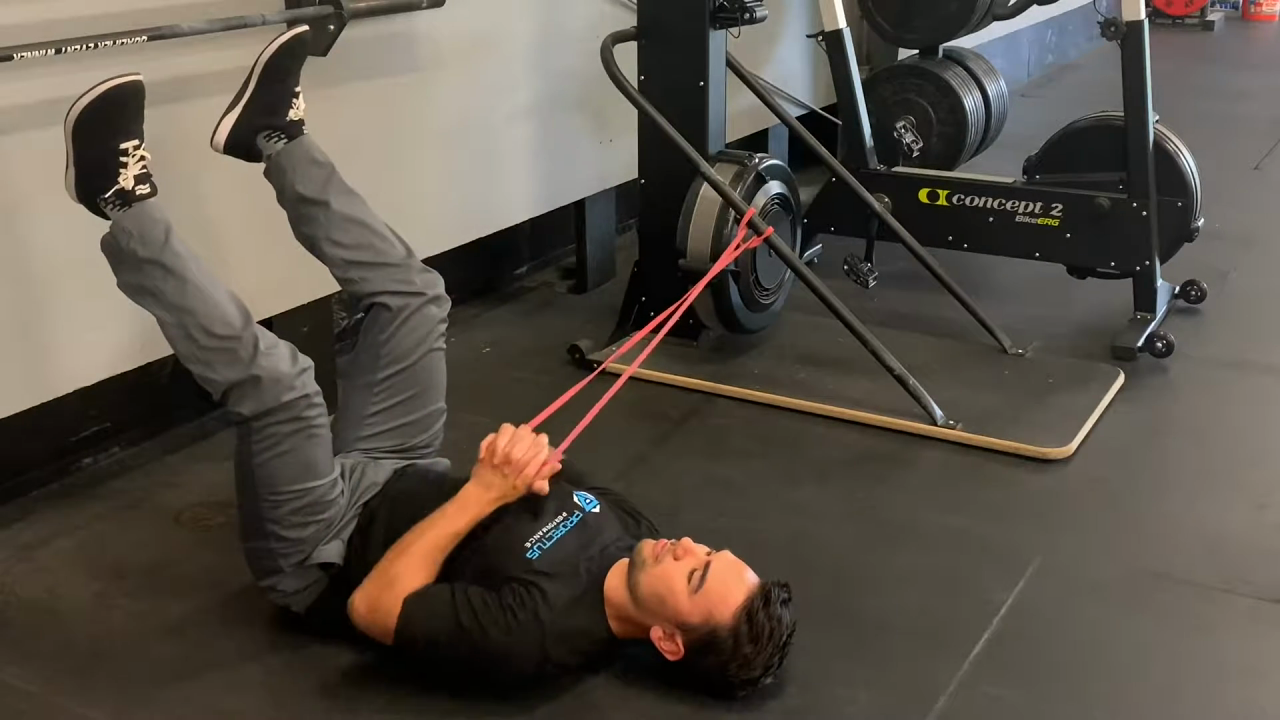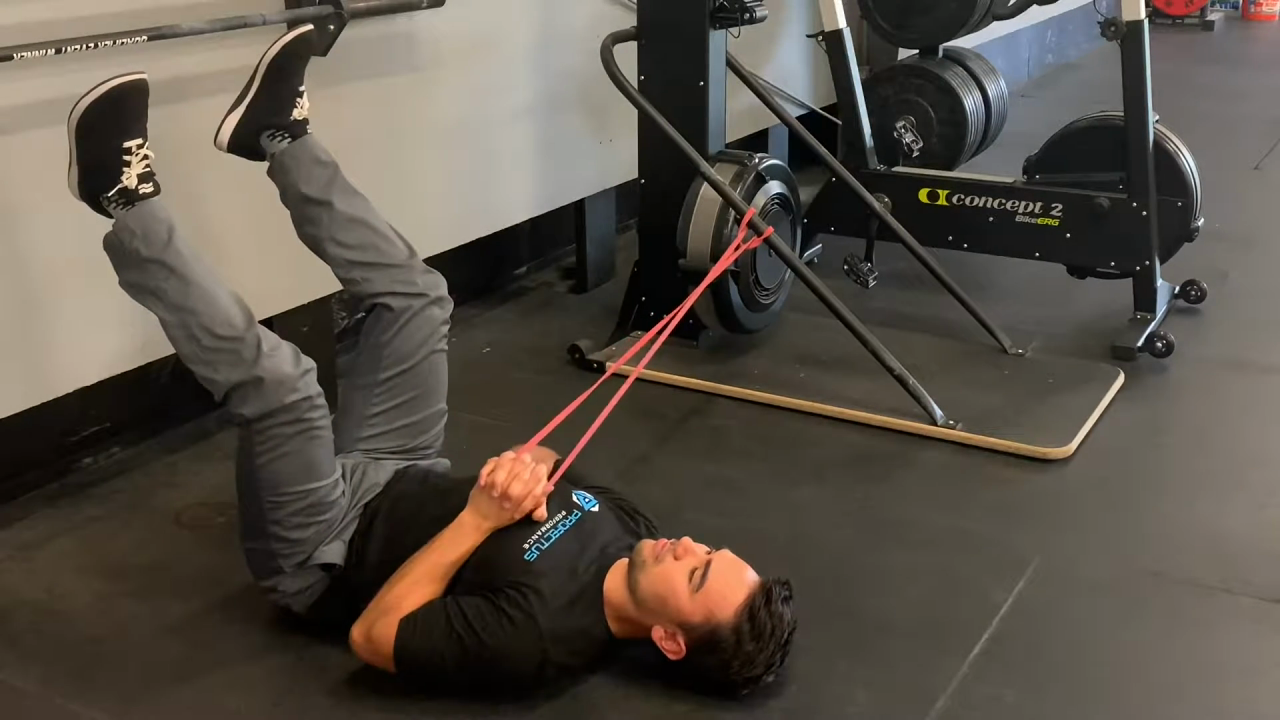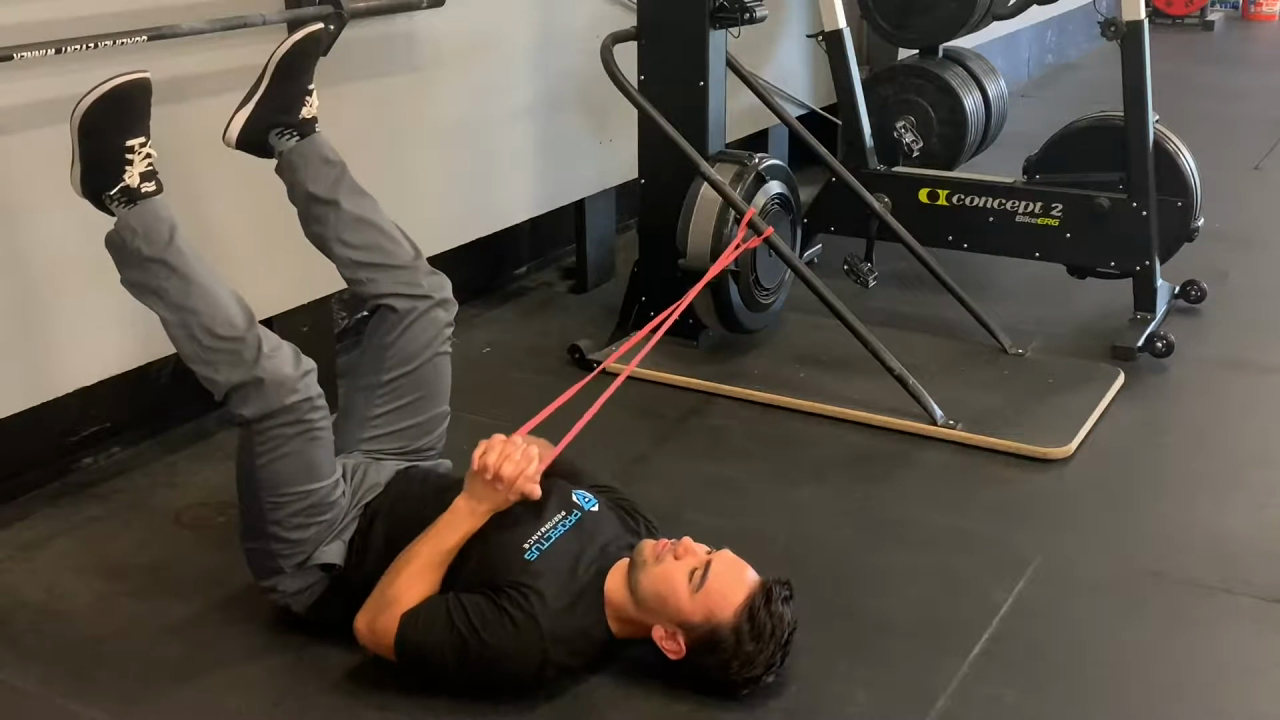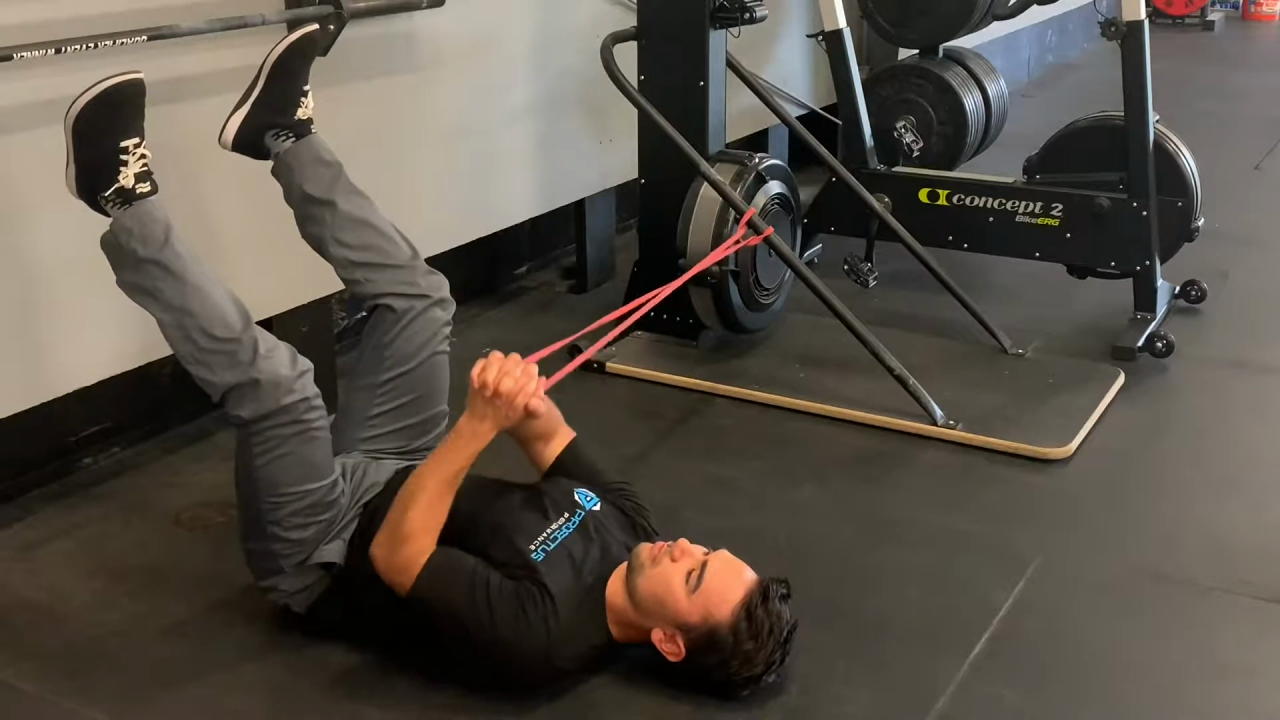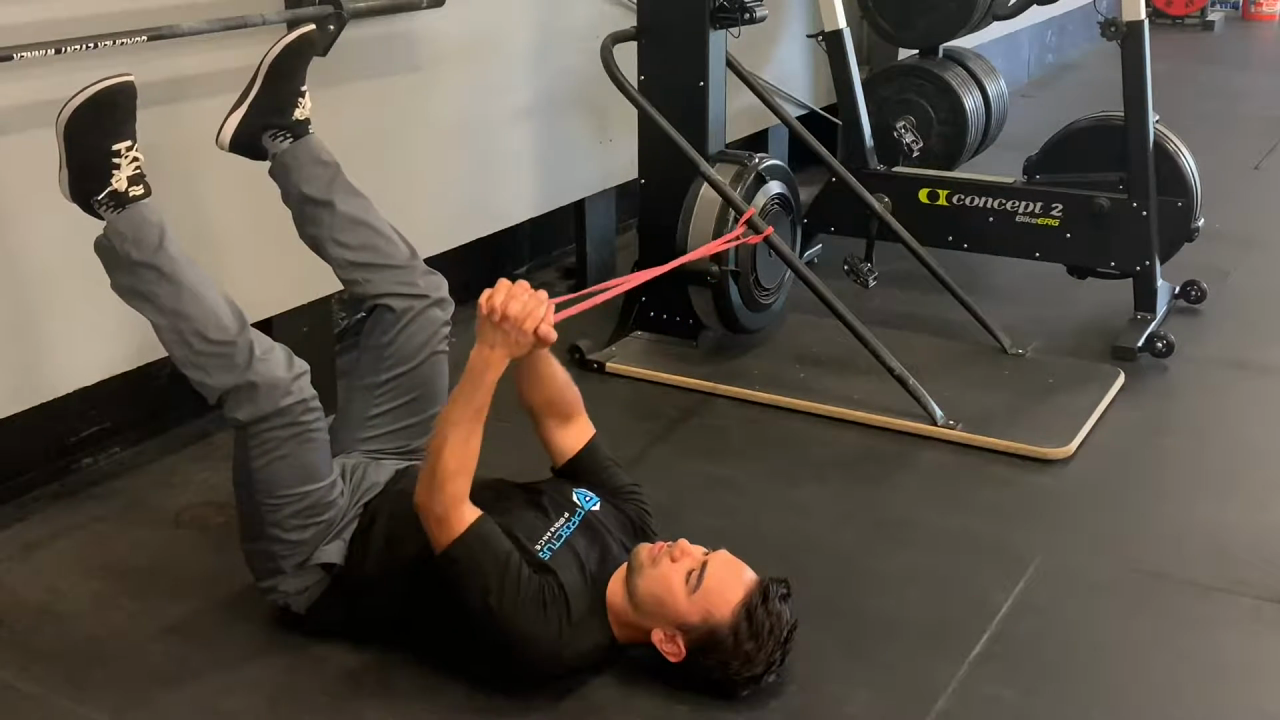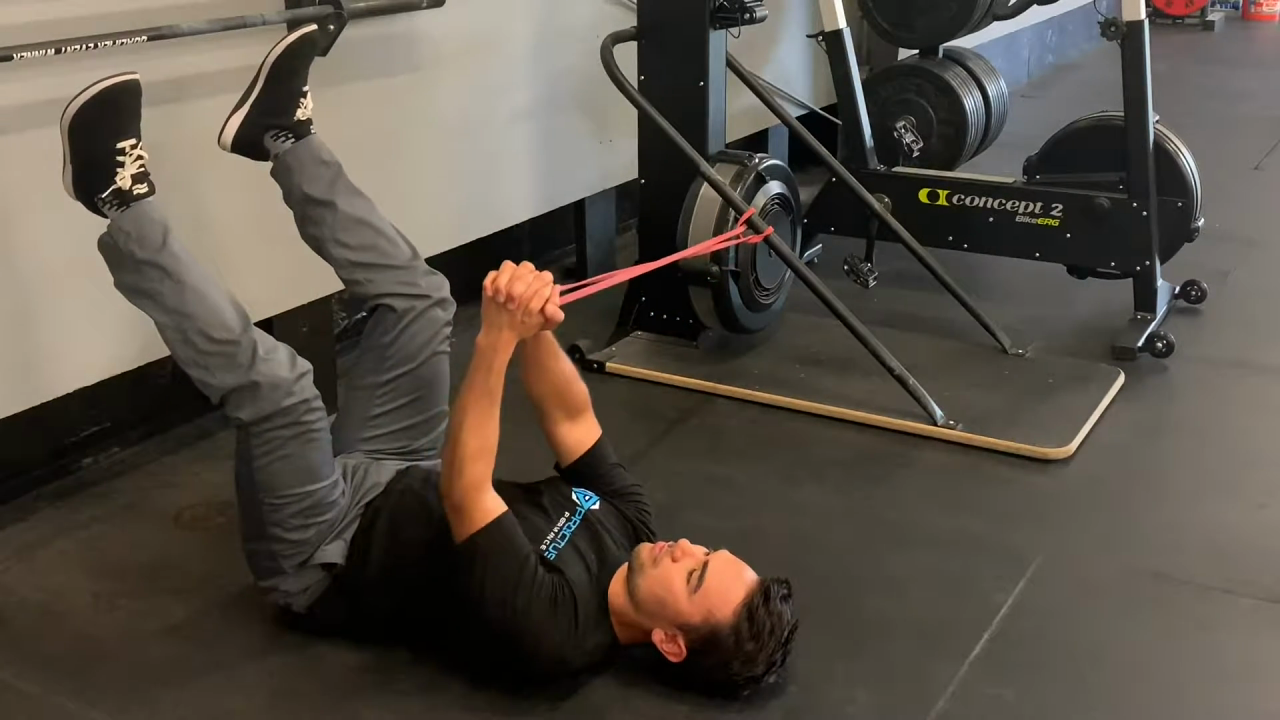
dt=0.4s
person 1, frame 1
left shoulder: (543, 631)
right shoulder: (625, 531)
left elbow: (372, 610)
right elbow: (545, 461)
left wrist: (479, 497)
right wrist: (520, 455)
left hip: (319, 553)
right hip: (392, 479)
left knee: (273, 376)
right knee: (410, 293)
left ankle: (126, 205)
right ankle: (275, 139)
person 1, frame 2
left shoulder: (544, 634)
right shoulder: (624, 529)
left elbow: (374, 637)
right elbow: (546, 460)
left wrist: (477, 519)
right wrist: (521, 471)
left hip: (321, 553)
right hip: (394, 478)
left knee: (276, 378)
right knee: (413, 293)
left ankle: (129, 203)
right ankle: (279, 137)
person 1, frame 3
left shoulder: (541, 638)
right shoulder: (623, 528)
left elbow: (377, 625)
right elbow: (548, 460)
left wrist: (475, 502)
right wrist: (519, 454)
left hip: (321, 554)
right hip: (393, 481)
left knee: (276, 378)
right knee: (419, 296)
left ankle: (132, 202)
right ankle: (288, 134)
person 1, frame 4
left shoulder: (544, 636)
right shoulder: (623, 525)
left elbow: (395, 557)
right elbow: (548, 435)
left wrist: (477, 420)
right wrist: (519, 401)
left hip: (321, 554)
right hip: (384, 476)
left knee: (272, 378)
right knee: (416, 295)
left ankle: (126, 201)
right ankle: (283, 135)
person 1, frame 5
left shoulder: (549, 632)
right shoulder: (624, 527)
left elbow: (438, 506)
right elbow: (566, 424)
left wrist: (492, 355)
right wrist: (533, 345)
left hip: (319, 557)
right hip: (380, 479)
left knee: (270, 380)
right knee: (416, 297)
left ankle: (119, 205)
right ankle: (280, 136)
person 1, frame 6
left shoulder: (554, 632)
right shoulder: (626, 528)
left elbow: (463, 493)
right elbow: (572, 420)
left wrist: (499, 340)
right wrist: (538, 330)
left hip: (321, 557)
right hip: (390, 483)
left knee: (274, 380)
right knee: (417, 297)
left ankle: (125, 203)
right ankle: (281, 135)
